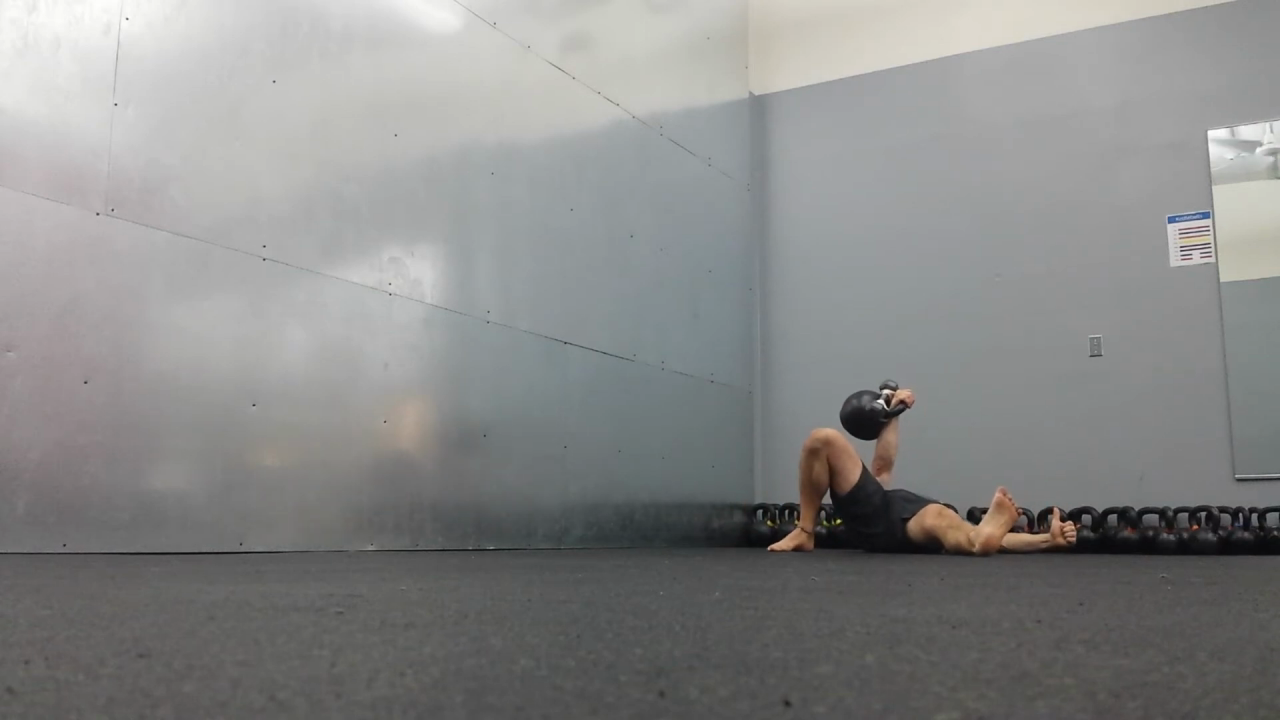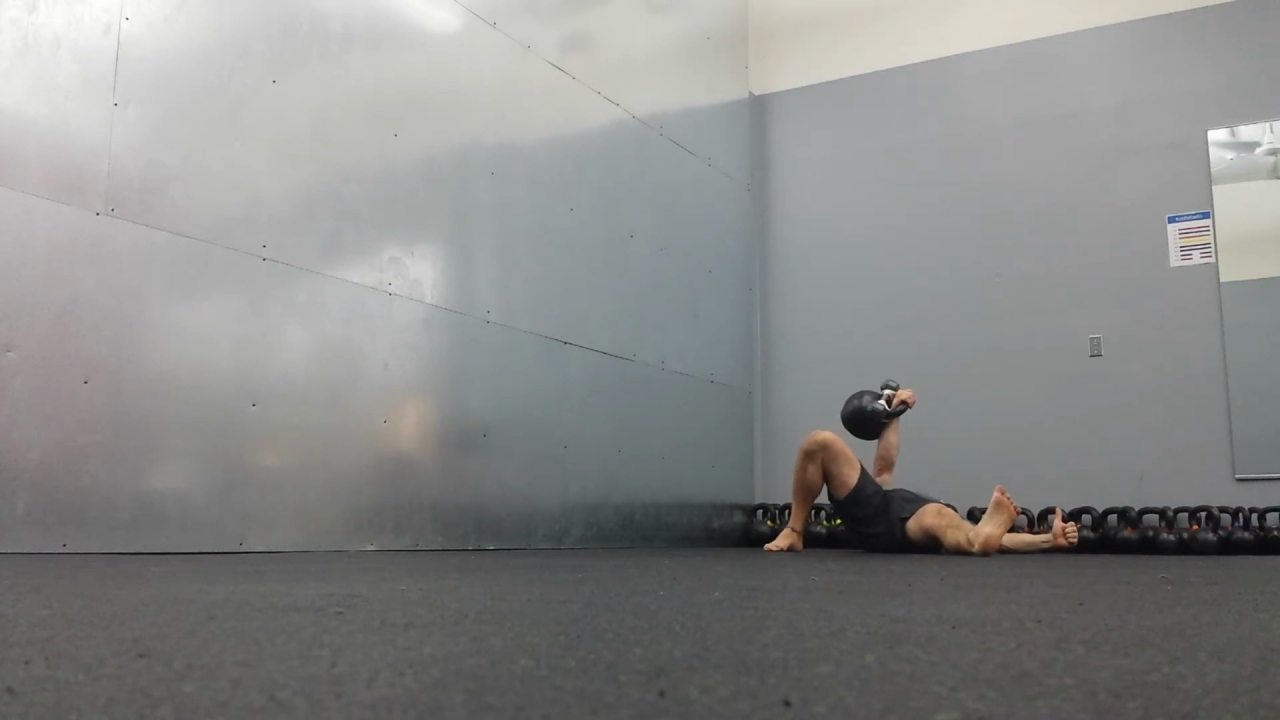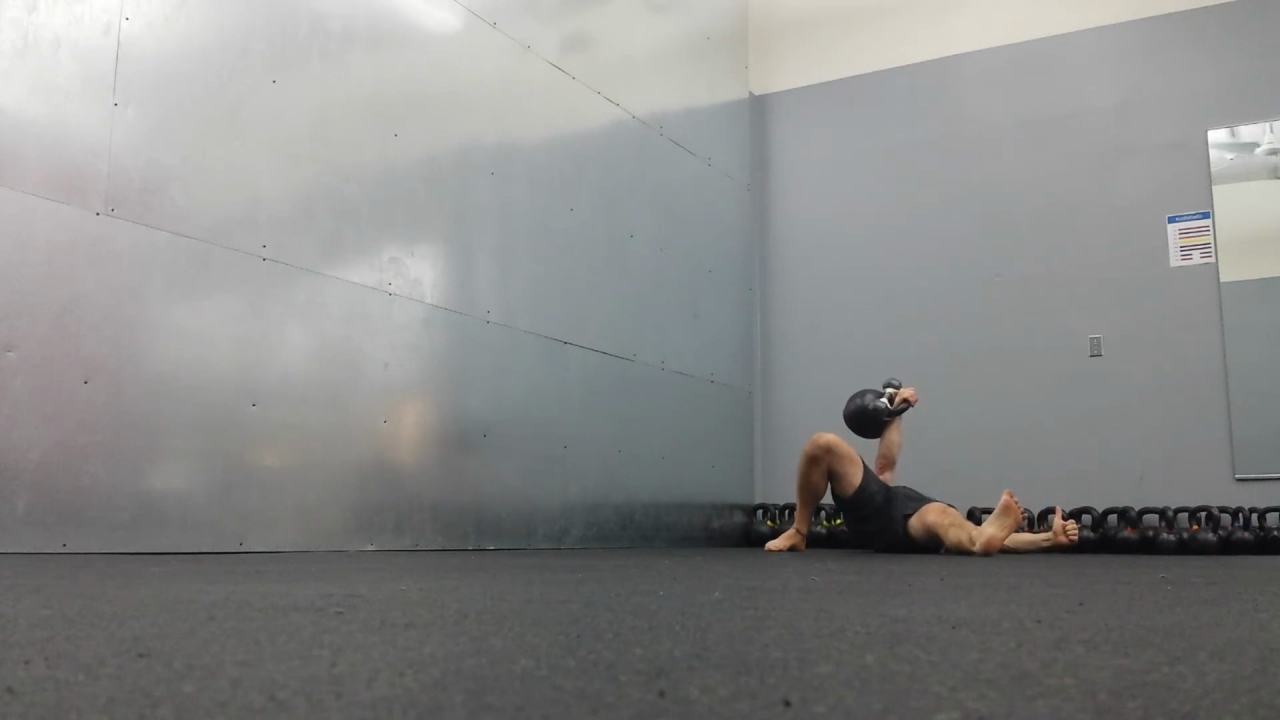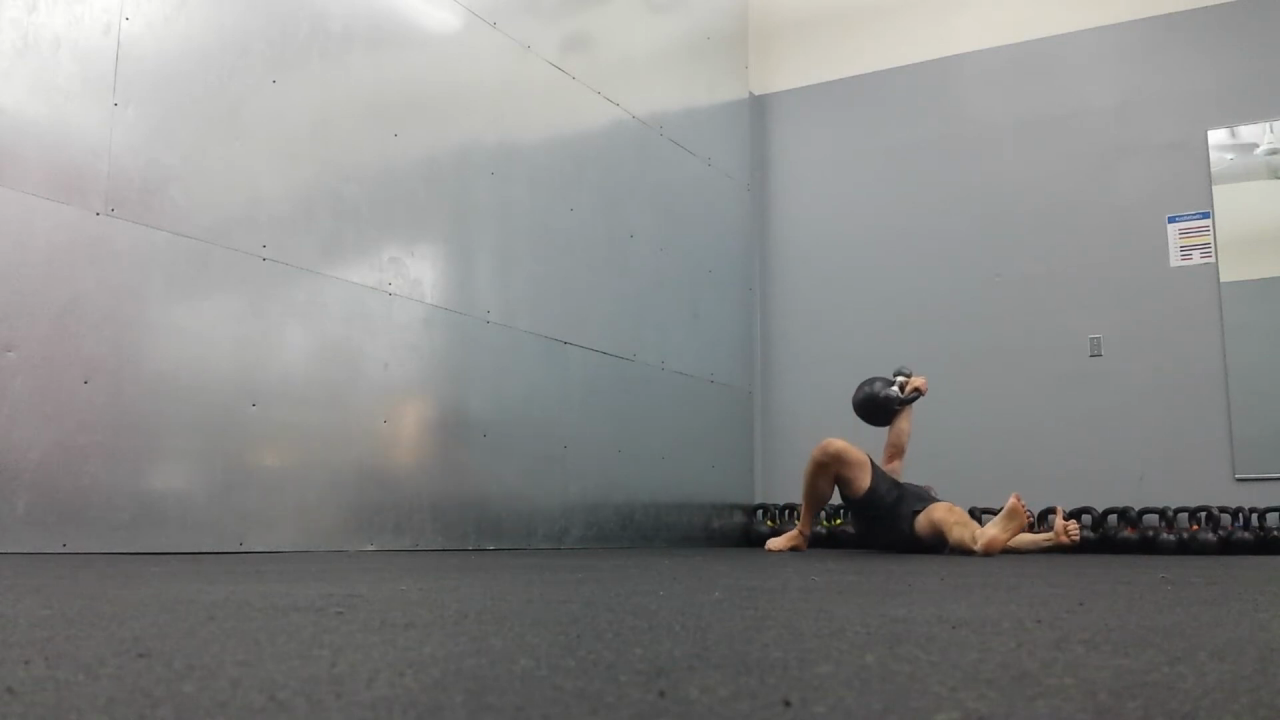
dt=0.3s
person 1, frame 1
left shoulder: (947, 522)
right shoulder: (890, 499)
left elbow: (1001, 541)
right elbow: (882, 466)
left wrist: (1049, 540)
right wrist: (892, 412)
left hip: (909, 531)
right hip: (873, 513)
right knee: (823, 440)
left ankle: (980, 538)
right ankle: (804, 533)
person 1, frame 2
left shoulder: (944, 520)
right shoulder: (896, 502)
left elbow: (999, 541)
right elbow: (883, 468)
left wrist: (1051, 540)
right wrist: (894, 413)
left hip: (908, 530)
right hip: (873, 511)
right knee: (820, 443)
right ankle: (794, 533)
person 1, frame 3
left shoulder: (942, 518)
left elbow: (1004, 541)
right elbow: (885, 466)
left wrist: (1051, 538)
right wrist: (896, 411)
left hip: (912, 531)
right hip: (877, 508)
right knee: (823, 444)
person 1, frame 4
left shoulder: (952, 518)
right shoulder: (902, 495)
left elbow: (1006, 540)
right elbow: (894, 455)
left wrist: (1053, 538)
right wrist: (906, 401)
left hip: (916, 530)
right hip: (884, 507)
right knee: (832, 451)
right ankle: (801, 534)
